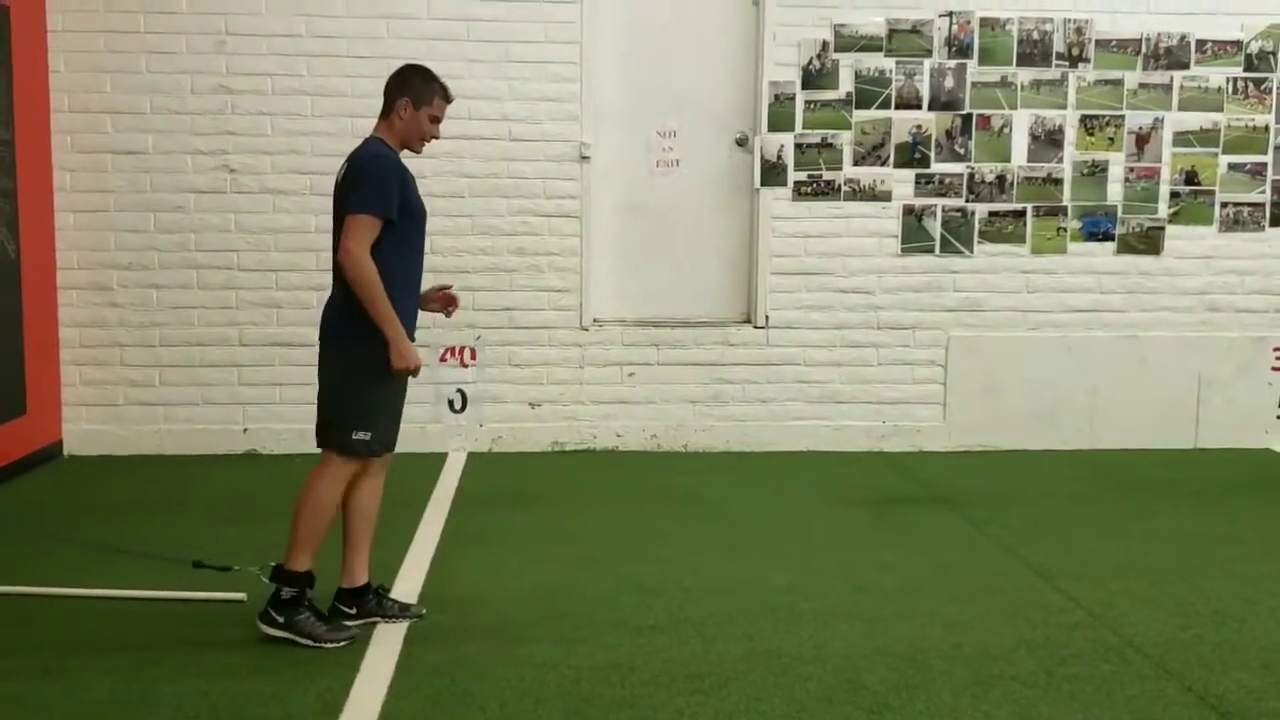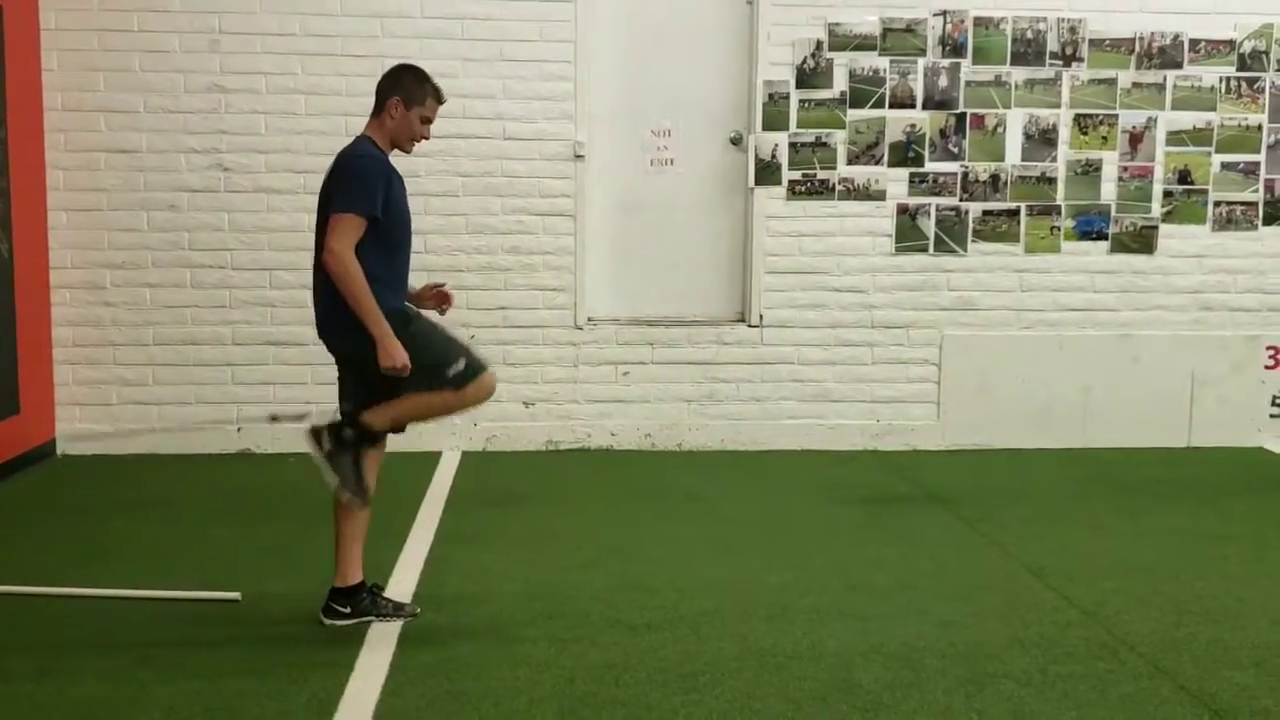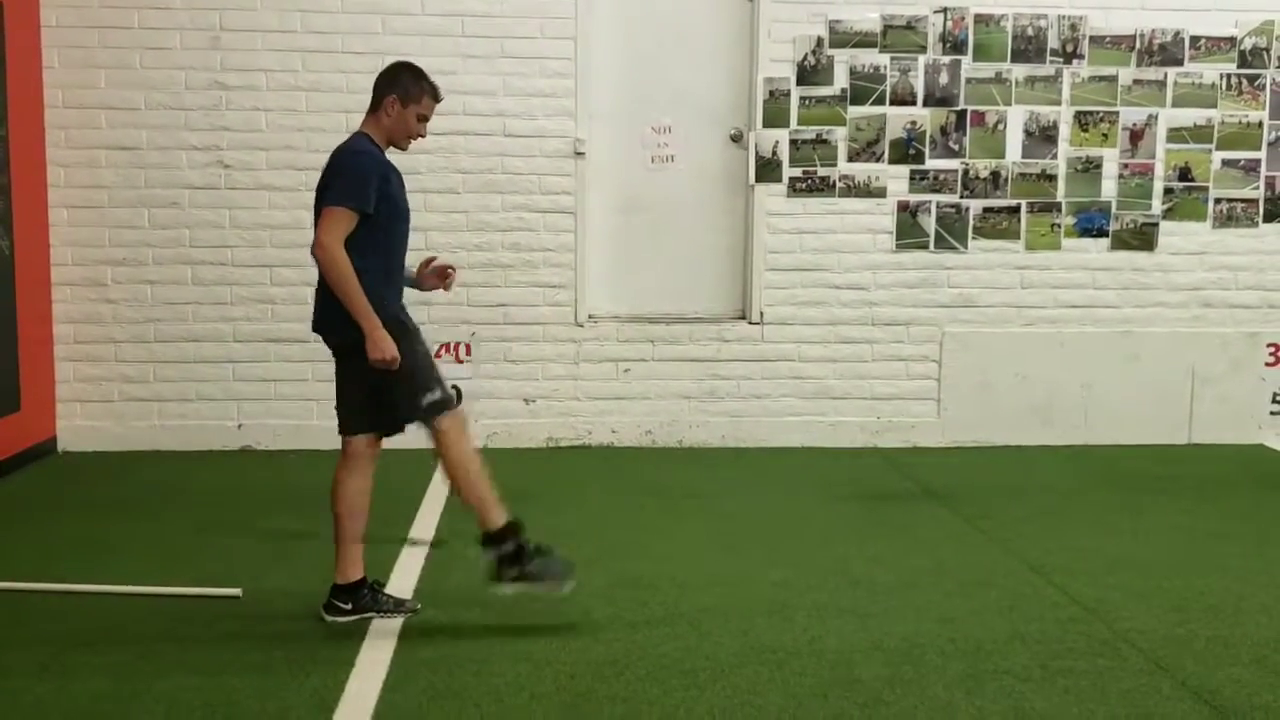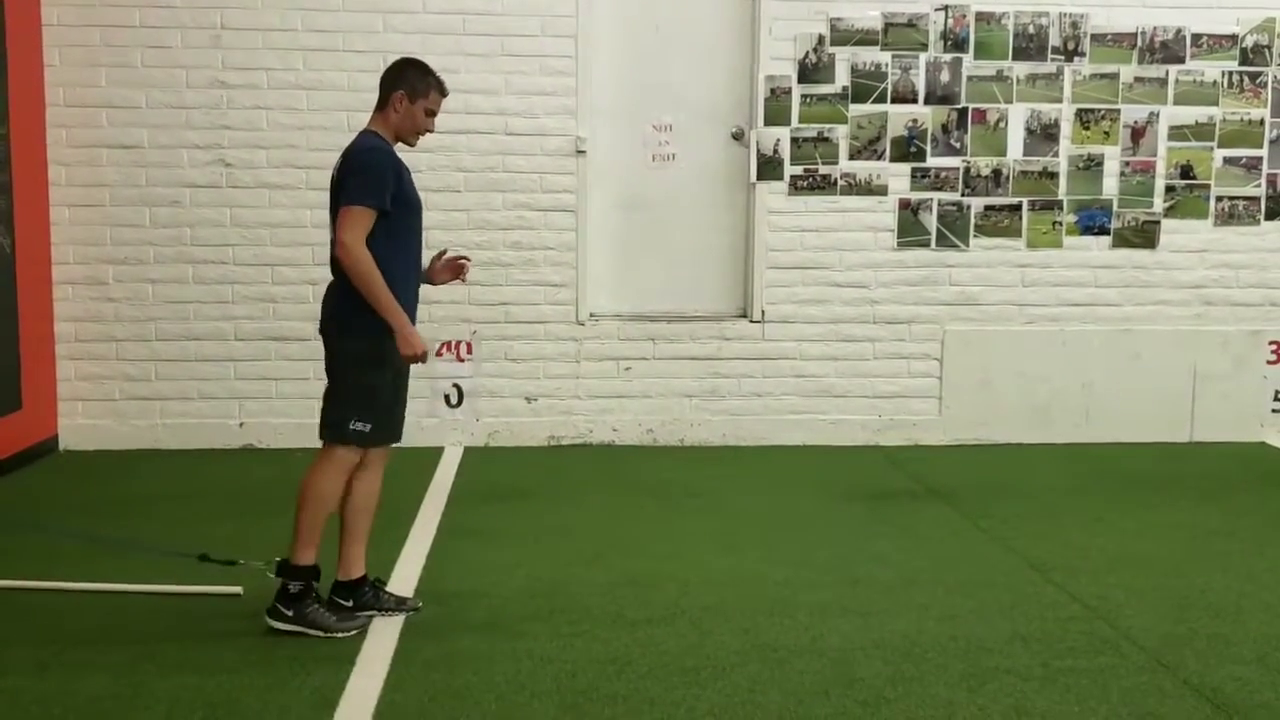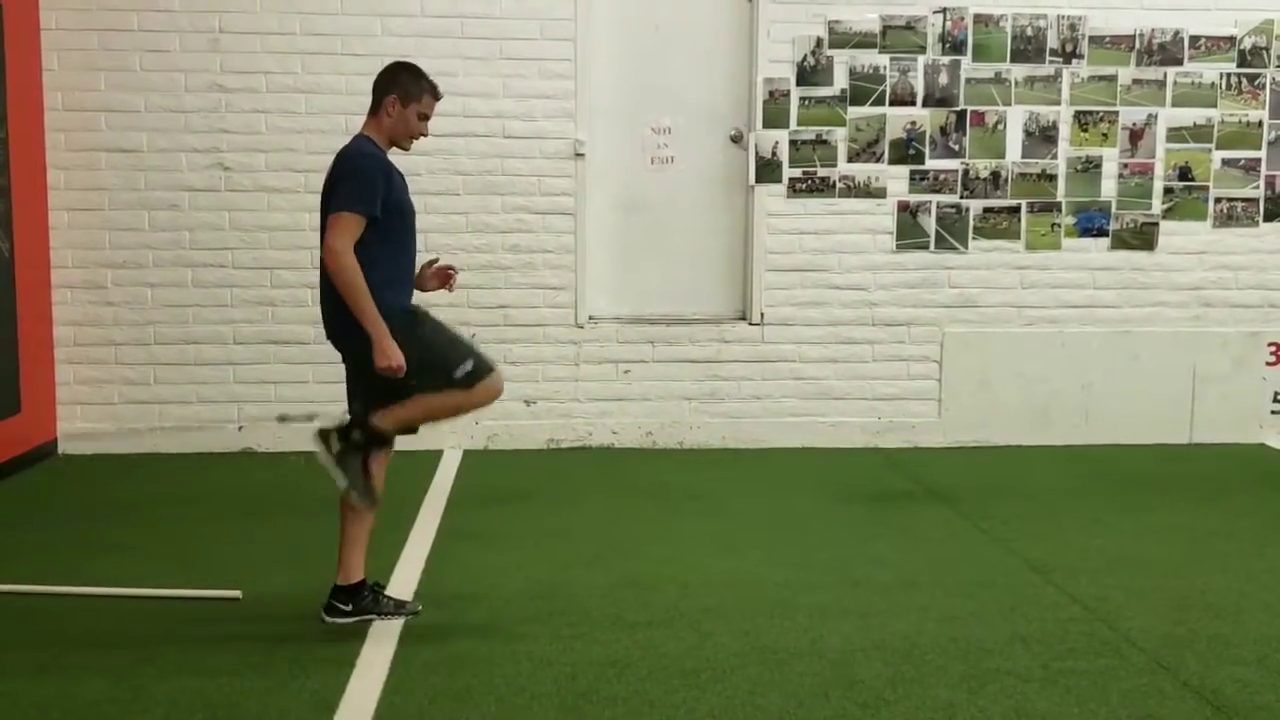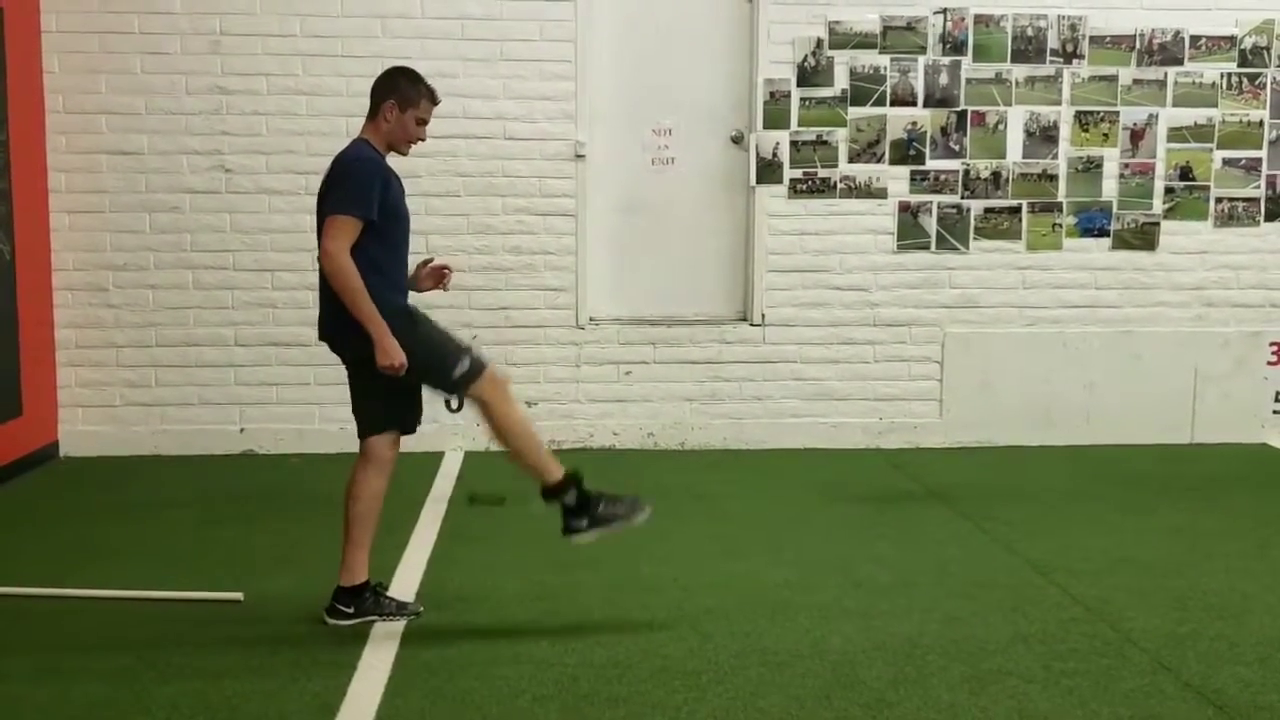
dt=0.4s
person 1, frame 1
left shoulder: (377, 165)
right shoulder: (378, 166)
right elbow: (354, 255)
left wrist: (419, 299)
right wrist: (398, 336)
left hip: (370, 337)
right hip: (365, 340)
left knee: (371, 462)
right knee: (344, 460)
left ankle: (355, 592)
right ankle: (286, 597)
person 1, frame 2
left shoulder: (369, 165)
right shoulder: (363, 166)
right elbow: (337, 253)
left wrist: (410, 299)
right wrist: (384, 336)
left hip: (360, 322)
right hip: (366, 325)
left knee: (372, 450)
right knee: (477, 382)
left ankle: (348, 592)
right ankle: (350, 432)
person 1, frame 3
left shoulder: (372, 162)
right shoulder: (358, 160)
right elbow: (327, 245)
left wrist: (413, 277)
right wrist: (375, 330)
left hip: (362, 322)
right hip: (366, 322)
left knee: (360, 448)
right knee: (448, 424)
left ankle: (349, 588)
right ankle: (509, 549)
person 1, frame 4
left shoulder: (375, 158)
right shoulder: (371, 158)
right elbow: (349, 246)
left wrist: (425, 274)
right wrist: (403, 324)
left hip: (375, 330)
right hip: (365, 331)
left knee: (372, 453)
right knee: (343, 452)
left ankle: (352, 586)
right ankle: (293, 591)
person 1, frame 5
left shoulder: (372, 164)
right shoulder: (362, 163)
right elbow: (337, 251)
left wrist: (415, 280)
right wrist: (380, 336)
left hip: (374, 320)
right hip: (373, 323)
left knee: (380, 450)
right knee: (484, 383)
left ankle: (350, 590)
right ankle: (357, 435)
person 1, frame 6
left shoulder: (369, 168)
right shoulder: (360, 167)
right elbow: (334, 255)
left wrist: (410, 280)
right wrist: (381, 335)
left hip: (368, 327)
right hip: (371, 326)
left knee: (379, 451)
right knee: (487, 385)
left ankle: (352, 591)
right ankle: (575, 502)
